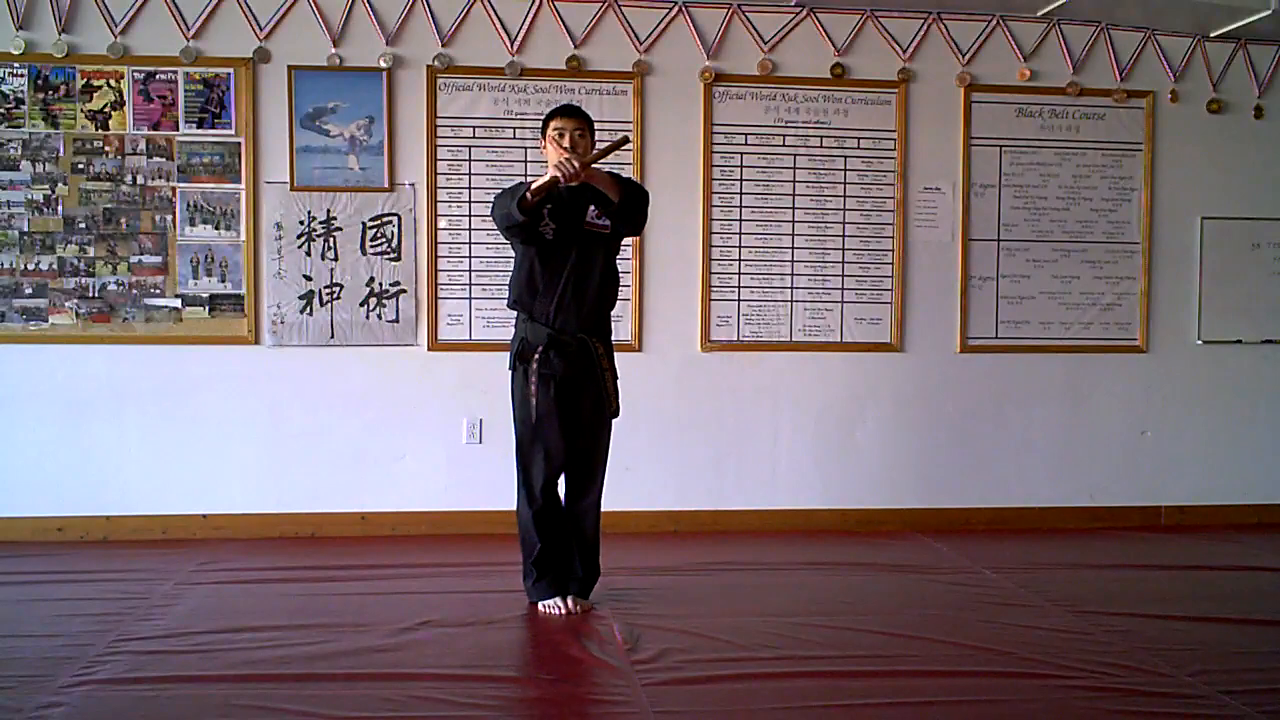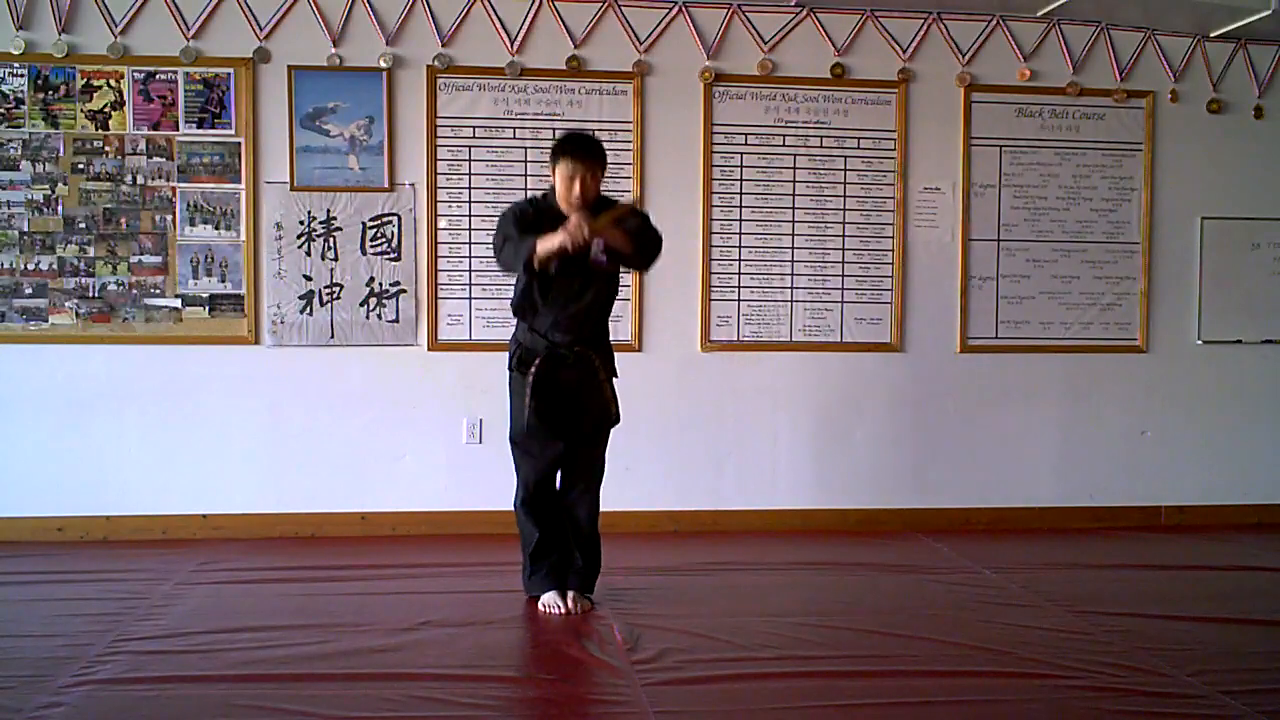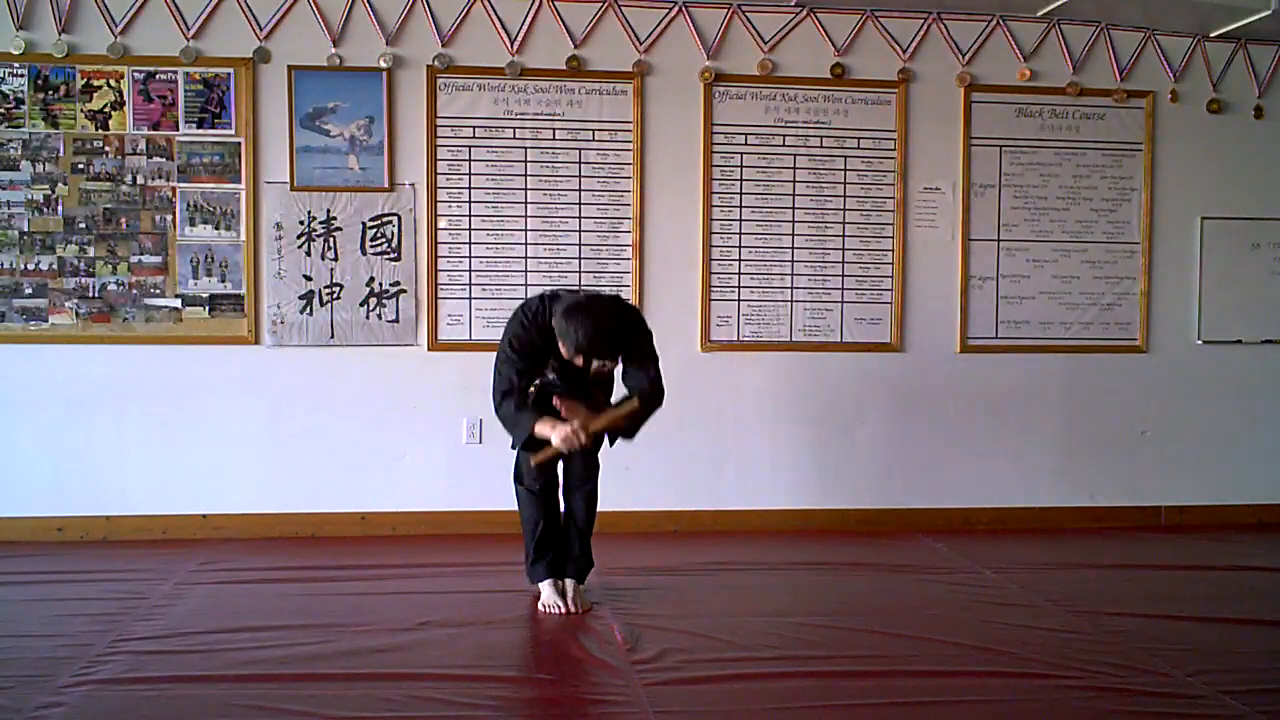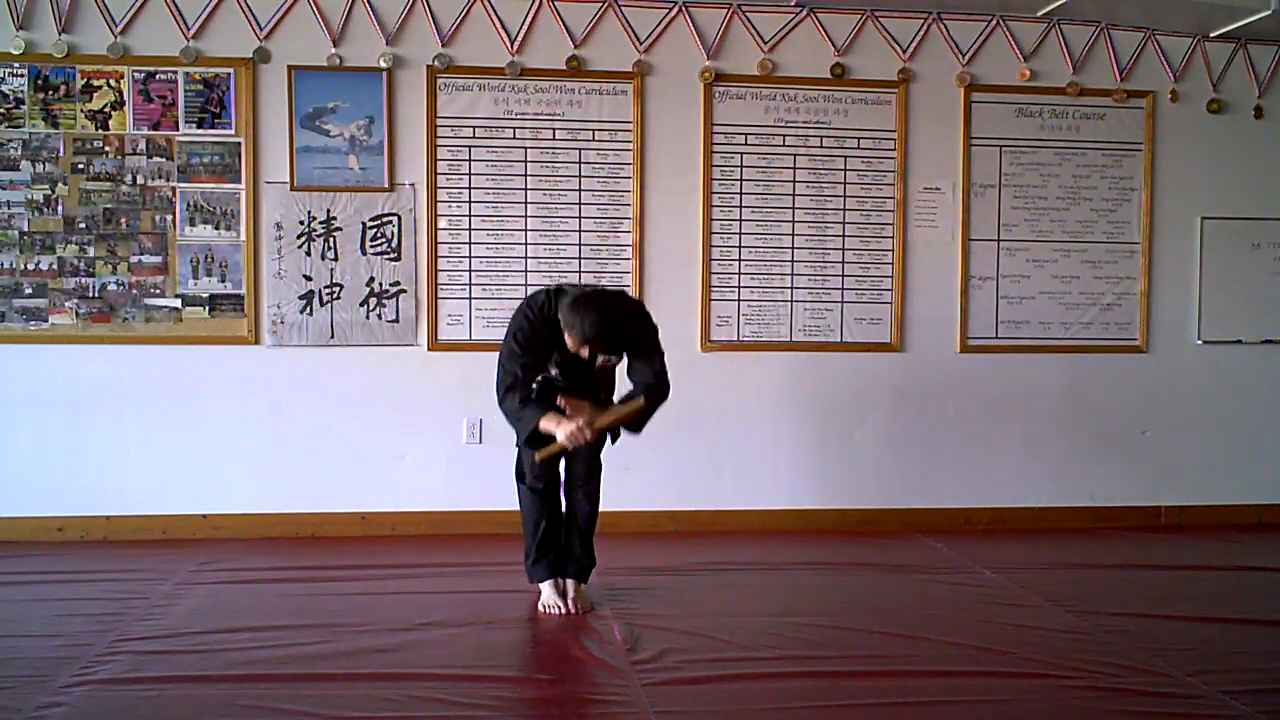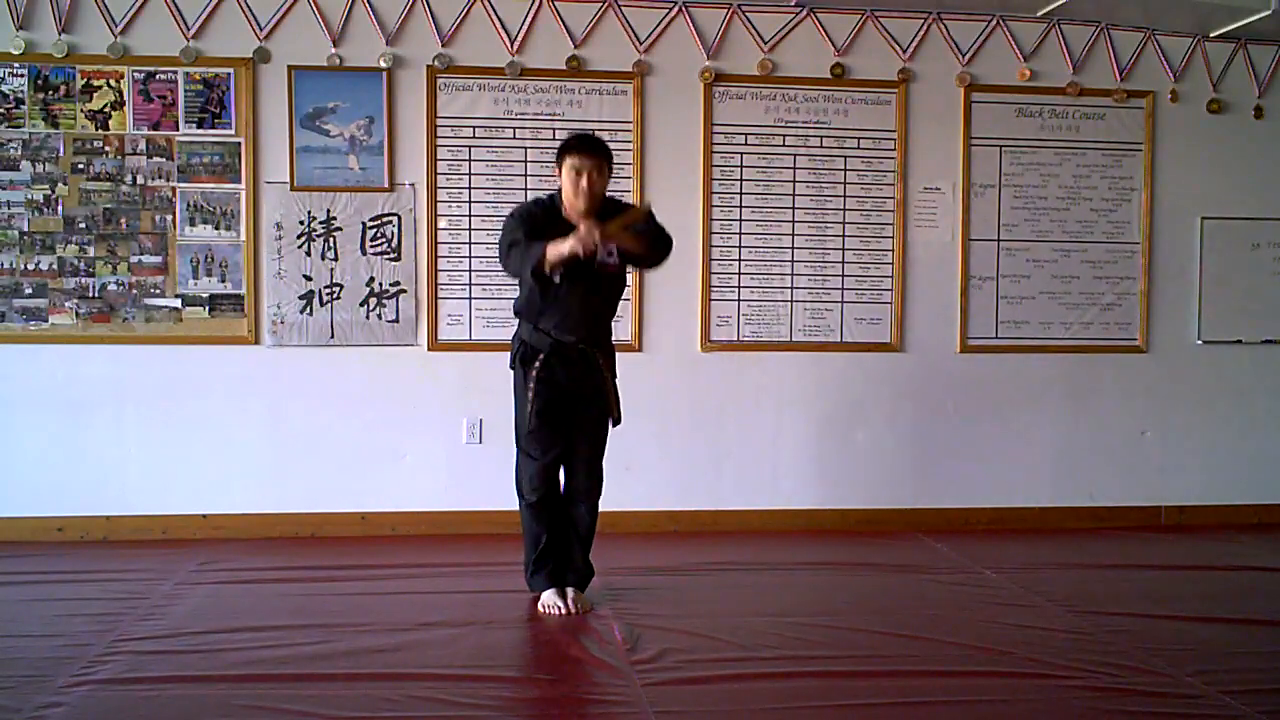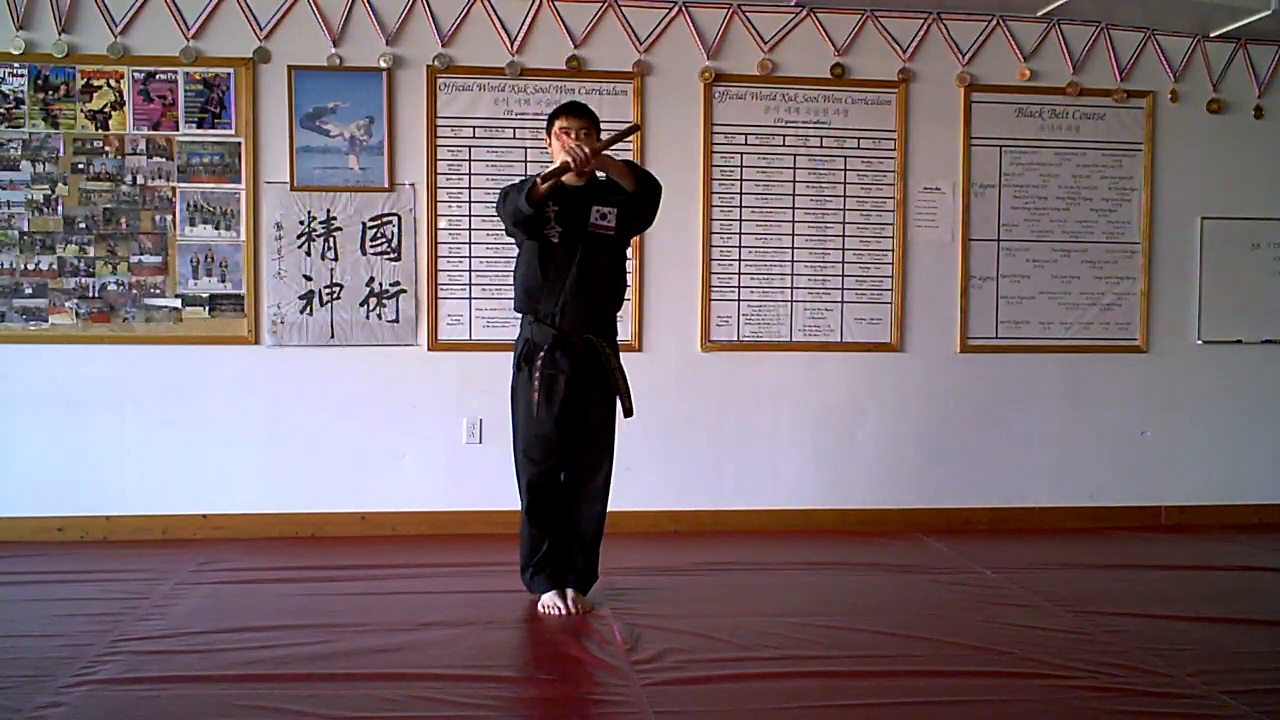
dt=0.4s
person 1, frame 1
left shoulder: (607, 199)
right shoulder: (526, 198)
left elbow: (636, 208)
right elbow: (507, 213)
left wrist: (592, 177)
right wrist: (548, 180)
left hip: (592, 354)
right hip: (538, 352)
left knee: (587, 475)
right knee: (539, 472)
left ankle: (577, 582)
right ankle: (544, 584)
person 1, frame 2
left shoulder: (615, 217)
right shoulder: (525, 215)
left elbow: (648, 248)
right elbow: (509, 252)
left wrist: (604, 232)
right wrist: (557, 239)
left hip: (590, 361)
right hip: (536, 358)
left knee: (584, 475)
right knee: (536, 471)
left ankle: (578, 582)
right ankle: (546, 582)
person 1, frame 3
left shoulder: (627, 323)
right shoulder: (528, 321)
left elbow: (649, 389)
right elbow: (507, 396)
left wrist: (592, 420)
right wrist: (551, 429)
left hip: (590, 398)
right hip: (540, 395)
left knee: (582, 476)
right knee: (534, 475)
left ankle: (572, 576)
right ankle: (546, 578)
person 1, frame 4
left shoulder: (632, 318)
right shoulder: (533, 315)
left elbow: (654, 385)
right elbow: (511, 390)
left wrist: (599, 417)
right wrist: (557, 425)
left hip: (592, 393)
right hip: (541, 391)
left knee: (585, 475)
right knee: (536, 471)
left ankle: (575, 577)
right ankle: (547, 578)
person 1, frame 5
left shoulder: (623, 218)
right shoulder: (530, 216)
left elbow: (657, 246)
right elbow: (516, 255)
left wrist: (609, 237)
right wrist: (565, 246)
left hip: (593, 360)
right hip: (539, 357)
left knee: (585, 477)
right knee: (538, 474)
left ankle: (574, 580)
right ankle: (546, 581)
person 1, frame 6
left shoulder: (615, 198)
right shoulder: (530, 194)
left elbow: (647, 193)
right elbow: (514, 208)
left wrist: (602, 164)
right wrist: (556, 171)
left hip: (596, 355)
right hip: (541, 353)
left knee: (591, 477)
right knee: (539, 474)
left ankle: (577, 582)
right ankle: (546, 582)
